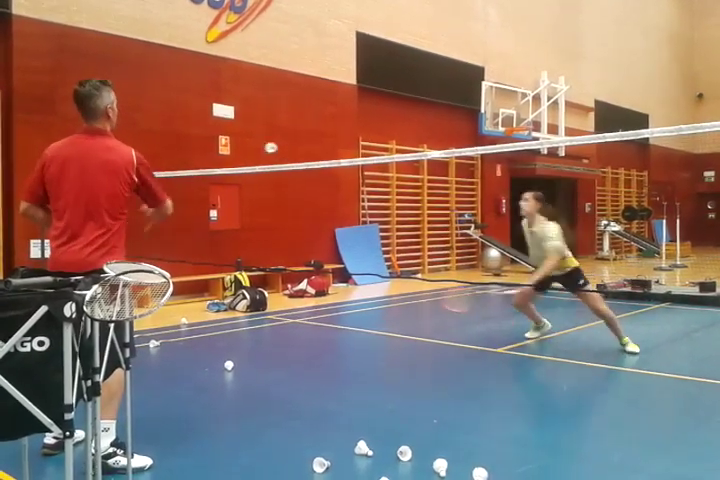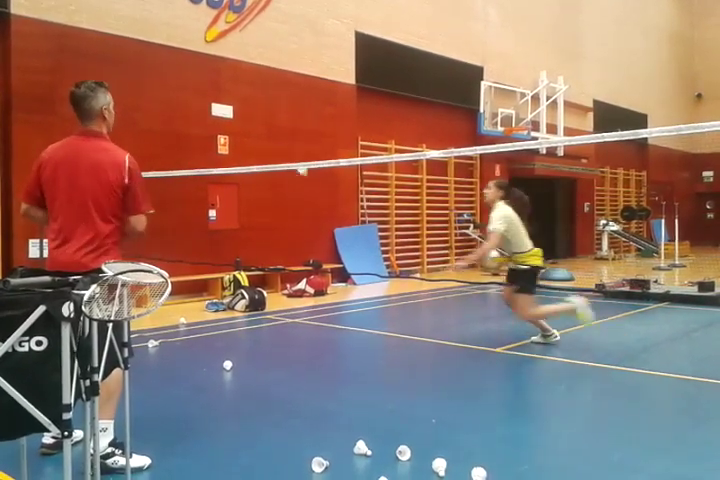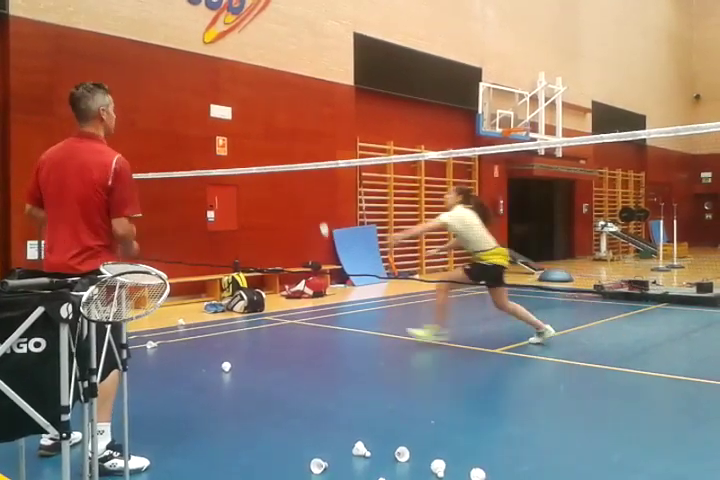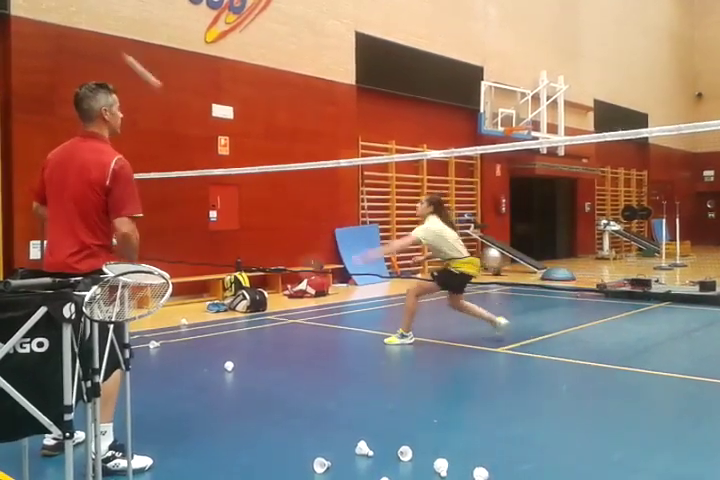
dt=0.2s
person 1, frame 1
left shoulder: (53, 154)
right shoulder: (129, 158)
left elbow: (28, 208)
right elbow: (164, 209)
right wrist: (147, 211)
left hip: (61, 270)
right hip: (102, 272)
right knee: (113, 359)
left ankle: (54, 432)
right ankle: (107, 446)
person 1, frame 2
left shoulder: (50, 155)
right shoulder: (122, 161)
left elbow: (29, 209)
right elbow: (137, 226)
left hip: (59, 270)
right hip: (99, 272)
right knee: (112, 358)
left ankle: (54, 432)
right ankle: (104, 446)
person 1, frame 3
left shoulder: (49, 157)
right shoulder: (113, 163)
left elbow: (33, 210)
right elbow: (123, 229)
right wrist: (131, 250)
left hip: (56, 270)
right hip: (94, 273)
right knee: (107, 360)
left ankle: (52, 433)
right ankle: (102, 449)
person 1, frame 4
left shoulder: (55, 156)
right shoulder: (113, 163)
left elbow: (39, 209)
right elbow: (126, 230)
right wrist: (136, 265)
left hip: (56, 270)
right hip: (94, 273)
right knee: (111, 360)
left ankle: (55, 433)
right ankle: (105, 449)
person 2, frame 1
left shoulder: (549, 229)
right shoulder: (525, 223)
left elbow: (553, 260)
left wrist: (533, 280)
left hip: (566, 269)
right hip: (544, 270)
left knee: (599, 309)
right knee: (519, 301)
left ankle: (624, 339)
right ankle: (541, 325)
person 2, frame 2
left shoulder: (499, 212)
right shoulder: (501, 210)
left elbow: (491, 244)
left wrist: (466, 261)
left hip: (525, 262)
right hip: (518, 260)
left knee: (526, 313)
right knee: (509, 299)
left ankle: (573, 306)
right ankle: (548, 333)
person 2, frame 3
left shoulder: (456, 214)
right shoulder: (466, 213)
left elbow: (428, 226)
left wrist: (401, 235)
right wrist: (442, 248)
left hip: (489, 261)
right hip: (494, 259)
left knee: (443, 285)
right knee: (501, 304)
left ankle: (438, 329)
right ankle: (542, 329)
person 2, frame 4
left shoulder: (427, 227)
right shoulder: (436, 223)
left elbow: (403, 243)
left wrist: (377, 253)
right wrist: (426, 256)
left hip: (458, 269)
right hip: (462, 266)
left knee: (413, 291)
right knee: (456, 303)
left ankle: (405, 334)
right ankle: (496, 321)
